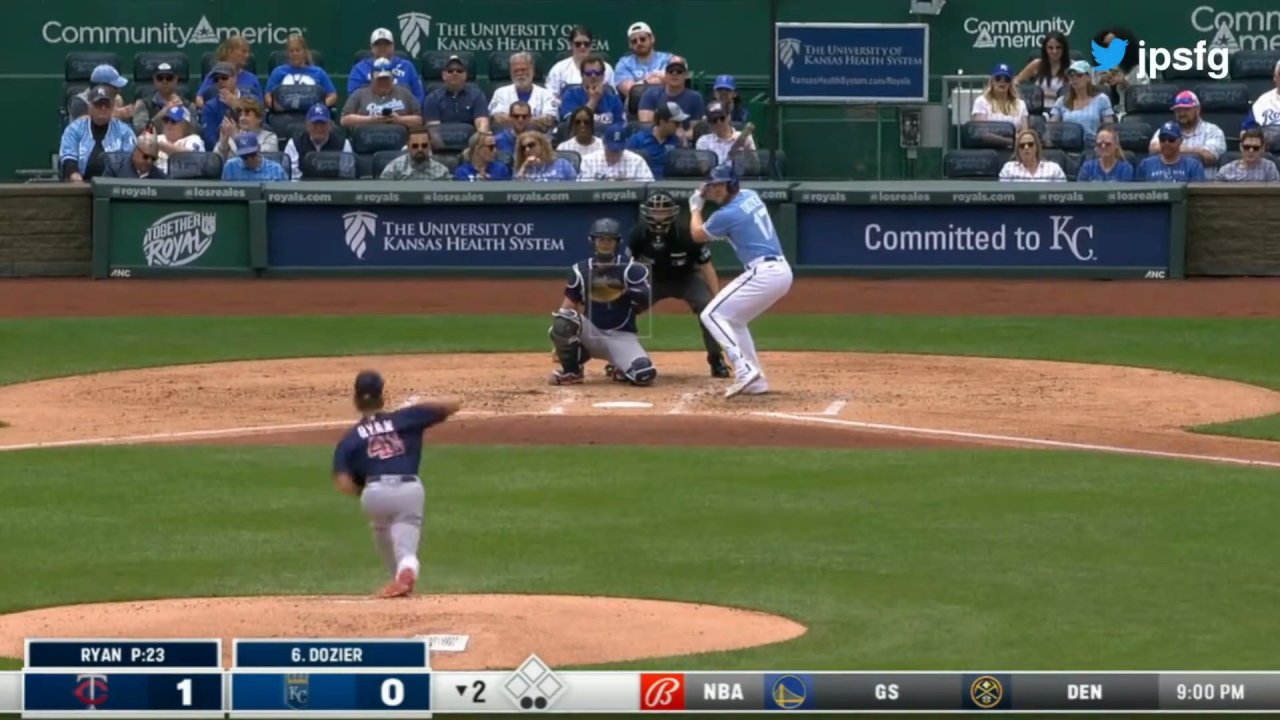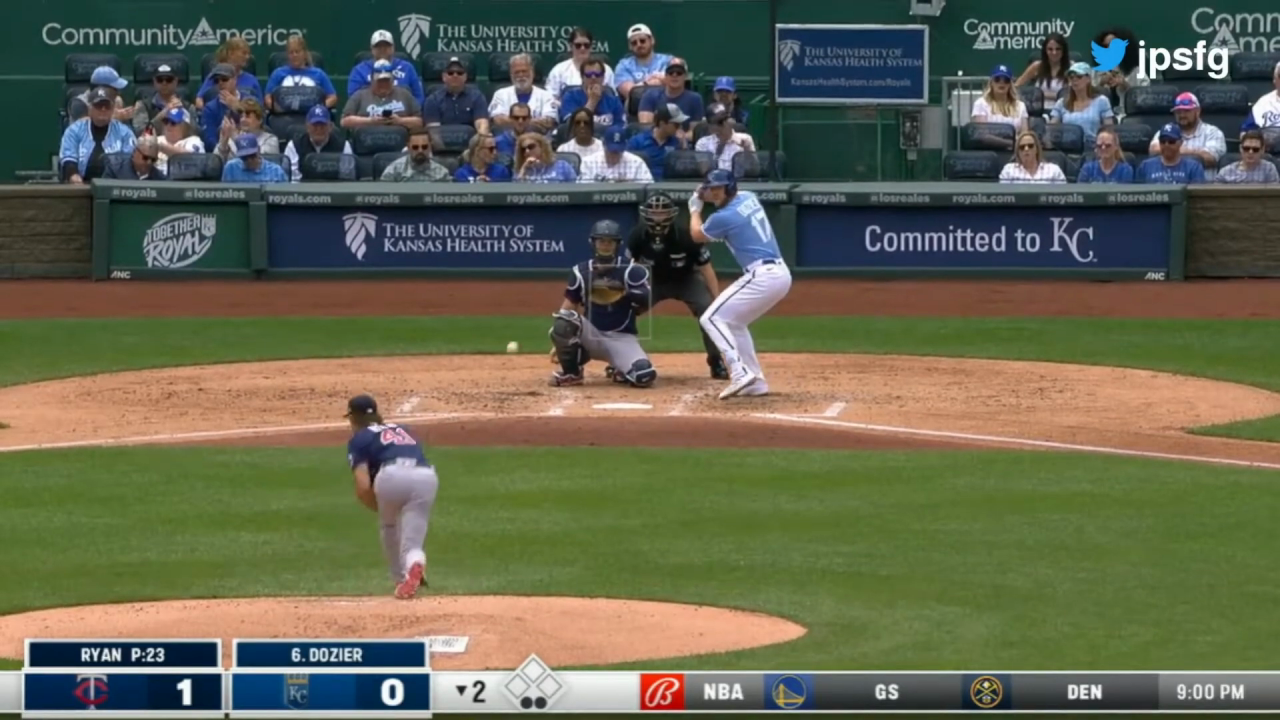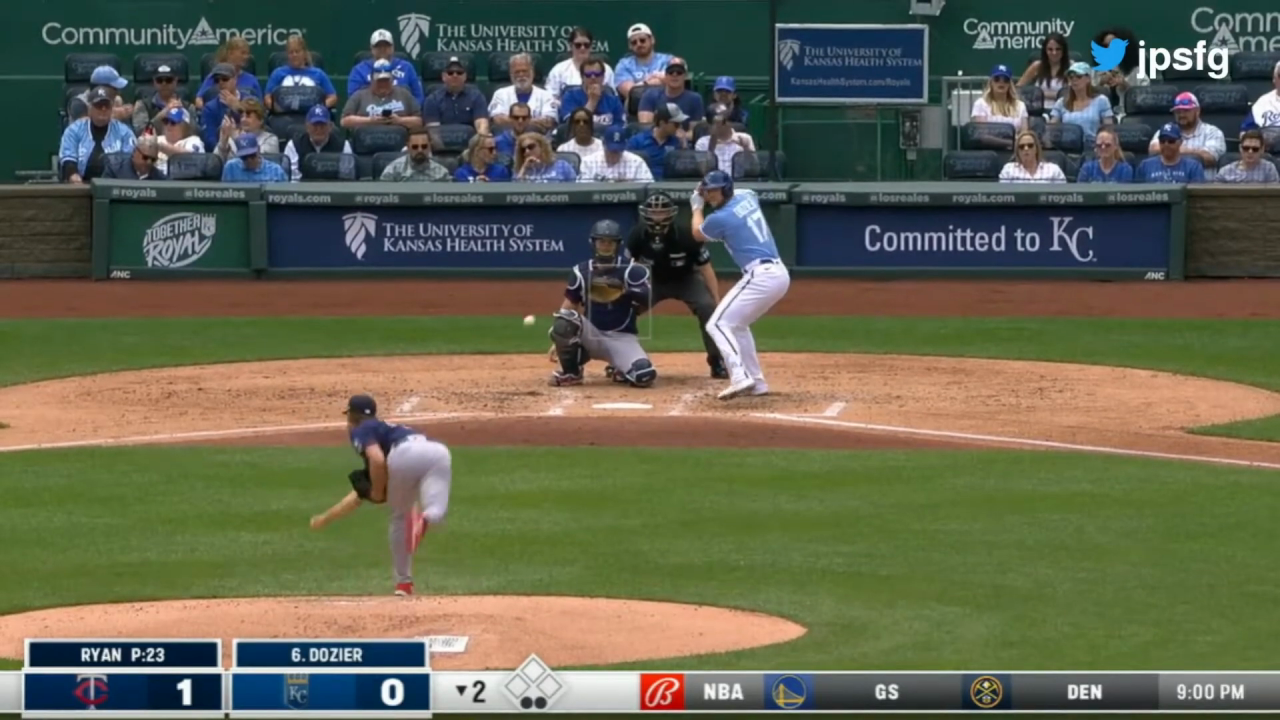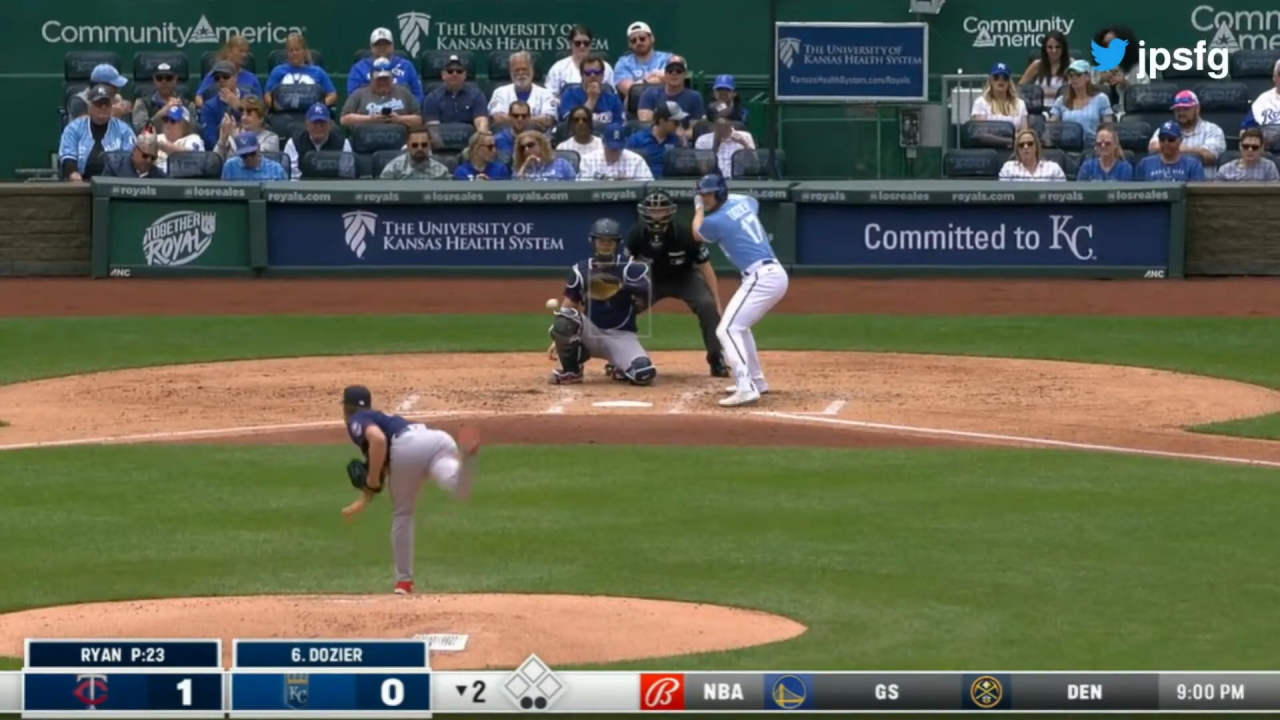
dt=0.1s
person 1, frame 1
left shoulder: (727, 214)
right shoulder: (750, 195)
left elbow: (697, 236)
left wrist: (695, 207)
right wrist: (708, 195)
left hip: (763, 273)
right hip: (782, 272)
left knee: (712, 315)
right knee: (734, 321)
left ankle: (743, 370)
right ankle: (756, 380)
person 1, frame 2
left shoulder: (724, 217)
right shoulder: (749, 197)
left elbow: (697, 235)
left wrist: (694, 209)
right wrist: (705, 197)
left hip: (762, 276)
right hip: (781, 275)
left knee: (711, 319)
right knee: (734, 323)
left ankle: (740, 373)
right ankle: (755, 382)
person 1, frame 3
left shoulder: (718, 218)
right shoulder: (747, 198)
left elbow: (697, 235)
left wrist: (697, 207)
right wrist: (714, 199)
left hip: (759, 276)
right hip: (777, 274)
left knee: (718, 325)
right knee: (736, 323)
left ankle: (740, 378)
right ankle: (755, 380)
person 1, frame 4
left shoulder: (713, 221)
right shoulder: (744, 202)
left elbow: (697, 234)
left wrist: (699, 208)
right wrist: (713, 203)
left hip: (762, 278)
right hip: (776, 275)
left knee: (728, 329)
right knee: (738, 326)
left ankle: (746, 389)
right ankle: (756, 381)
person 2, frame 1
left shoulder: (349, 439)
right shoulder: (407, 416)
left elbow: (344, 486)
right elbow: (452, 406)
right wrist: (420, 406)
left hip: (374, 496)
right hip: (409, 494)
left knee: (381, 528)
right knee: (406, 552)
left ankle: (400, 577)
right ankle: (406, 571)
person 2, frame 2
left shoulder: (358, 439)
right shoulder: (397, 429)
left elbow: (362, 485)
left wrist: (375, 504)
left hip: (391, 477)
right hip: (424, 479)
left knee: (389, 527)
right knee: (411, 547)
left ankle: (406, 578)
right ankle: (414, 568)
person 2, frame 3
left shoulder: (362, 431)
right shoulder: (385, 428)
left elbow: (378, 461)
right elbow: (363, 491)
left wrist: (377, 494)
right wrist: (328, 517)
left hip: (404, 456)
right hip: (437, 453)
left knee: (399, 518)
right knee: (435, 514)
left ankle: (404, 581)
right ankle: (422, 521)
person 2, frame 4
left shoulder: (356, 421)
right shoulder: (387, 420)
left elbow: (377, 439)
right elbow: (384, 476)
left wrist: (372, 479)
right wrist: (362, 504)
left hip: (411, 446)
right hip: (439, 441)
left knee: (402, 514)
right knee: (459, 487)
left ankle: (404, 580)
right ankle: (466, 449)
person 3, frame 1
left shoulder: (688, 234)
right shoulder: (638, 234)
left elbow: (707, 268)
left hip: (687, 278)
right hip: (653, 280)
left knee: (707, 306)
left ankle: (716, 359)
person 3, frame 2
left shoulder: (687, 236)
right shoulder: (638, 235)
left elbow: (706, 269)
left hip: (686, 280)
right hip: (653, 281)
left knee: (707, 308)
left ankle: (716, 361)
person 3, frame 3
left shoulder: (687, 235)
right shoulder: (637, 235)
left elbow: (706, 269)
left wrist: (717, 302)
left hip: (686, 279)
right hip: (653, 281)
left knee: (707, 307)
left ankle: (716, 360)
person 3, frame 4
left shoulder: (686, 233)
right shoulder: (636, 234)
left elbow: (705, 267)
left wrist: (717, 301)
left hip: (686, 278)
right hip: (652, 280)
left knee: (708, 305)
left ankle: (716, 359)
person 4, frame 1
left shoulder: (632, 269)
right shoulder: (580, 270)
left elbow: (647, 300)
right elbow: (568, 306)
left wrist: (624, 290)
right wrist: (561, 340)
left hip: (621, 336)
right hip: (591, 333)
left knee: (644, 374)
right knee: (563, 318)
left ankle: (620, 368)
right ankle: (572, 371)
person 4, frame 2
left shoulder: (632, 271)
right shoulder: (580, 272)
left elbow: (647, 302)
right elbow: (568, 307)
left wrist: (625, 292)
right wrist: (560, 342)
left hip: (621, 338)
right hip: (591, 335)
left knee: (644, 376)
right knee: (563, 319)
left ankle: (620, 370)
right ankle: (571, 372)
person 4, frame 3
left shoulder: (632, 270)
right shoulder: (581, 271)
left elbow: (647, 300)
right elbow: (568, 307)
left wrist: (624, 290)
right wrist: (559, 341)
left hip: (621, 338)
right hip: (591, 335)
left knee: (644, 376)
right knee: (564, 319)
left ankle: (621, 369)
right ankle: (571, 372)
person 4, frame 4
left shoulder: (632, 268)
right shoulder: (580, 270)
left elbow: (647, 293)
right elbow: (568, 306)
left wrist: (621, 286)
right wrist: (559, 338)
left hip: (621, 336)
right hip: (591, 333)
left knee: (644, 374)
right knee: (564, 317)
left ankle: (620, 368)
right ankle: (571, 370)
